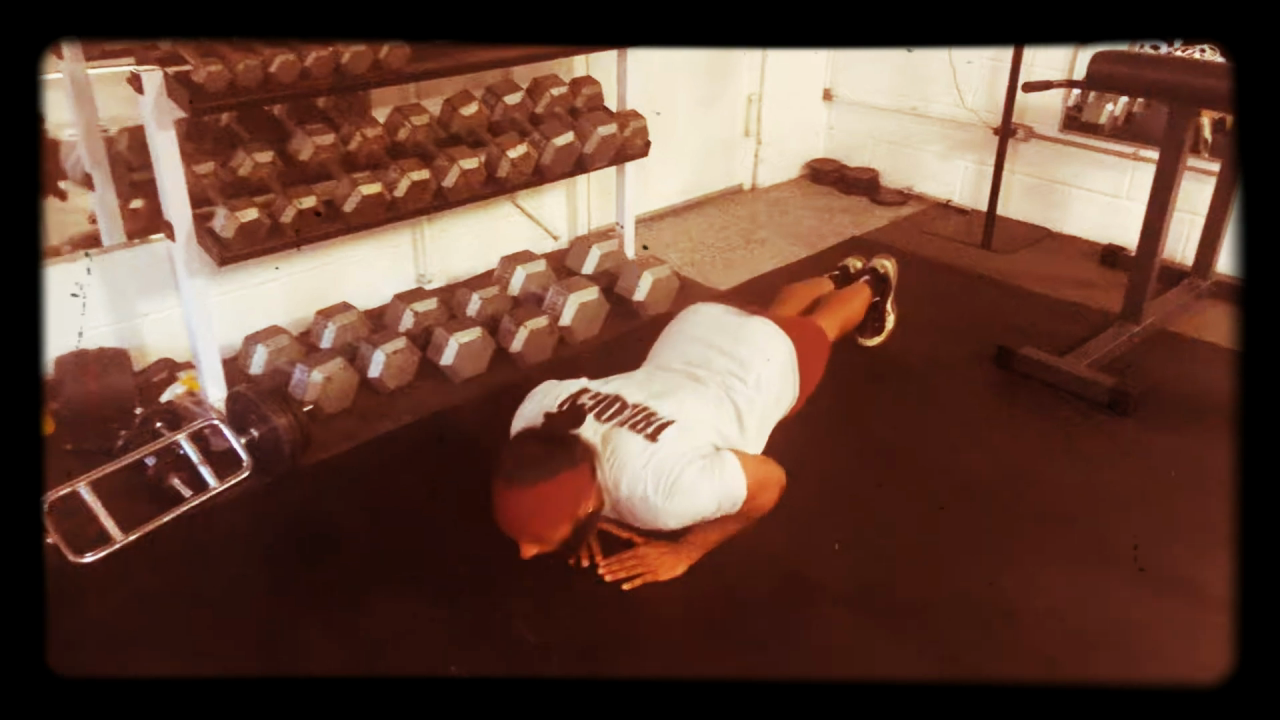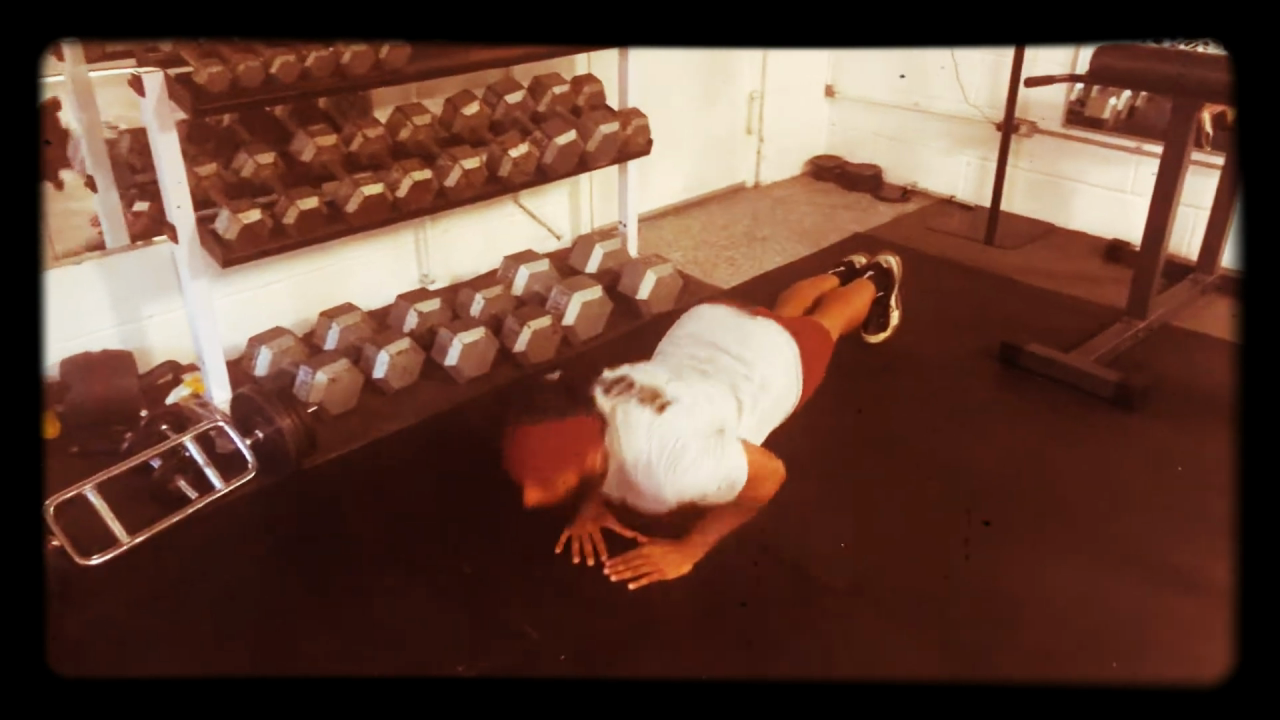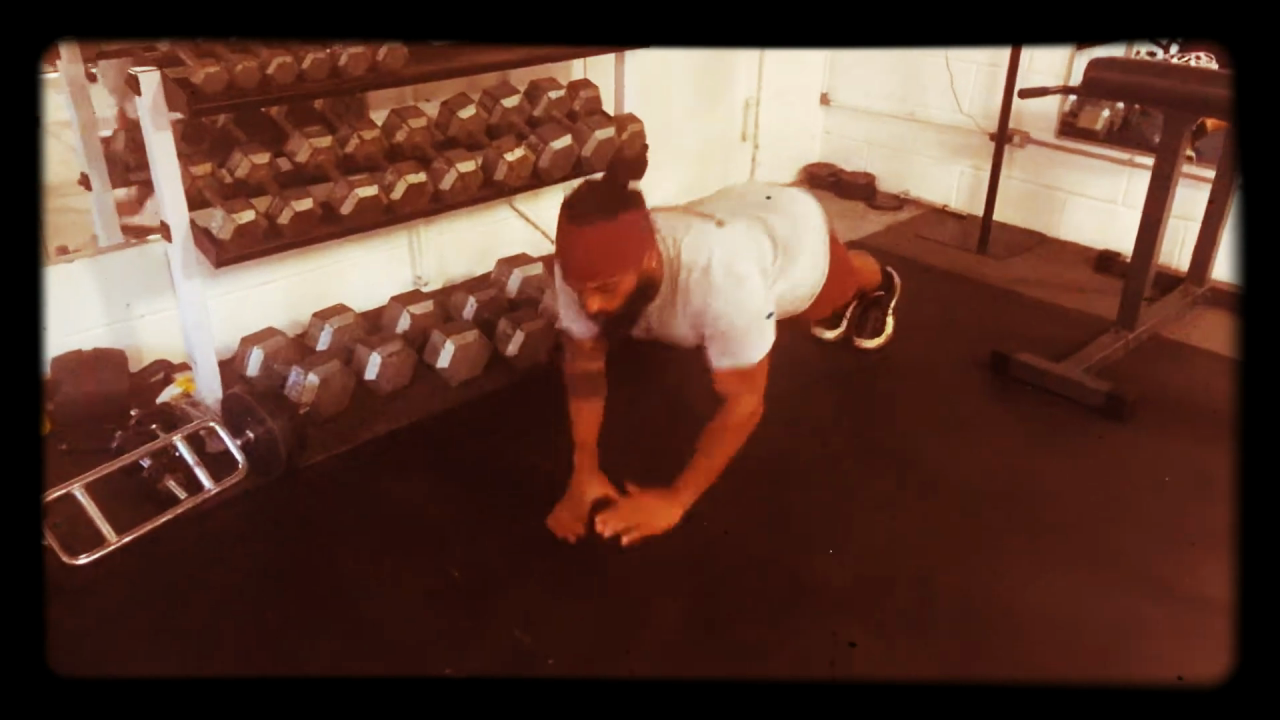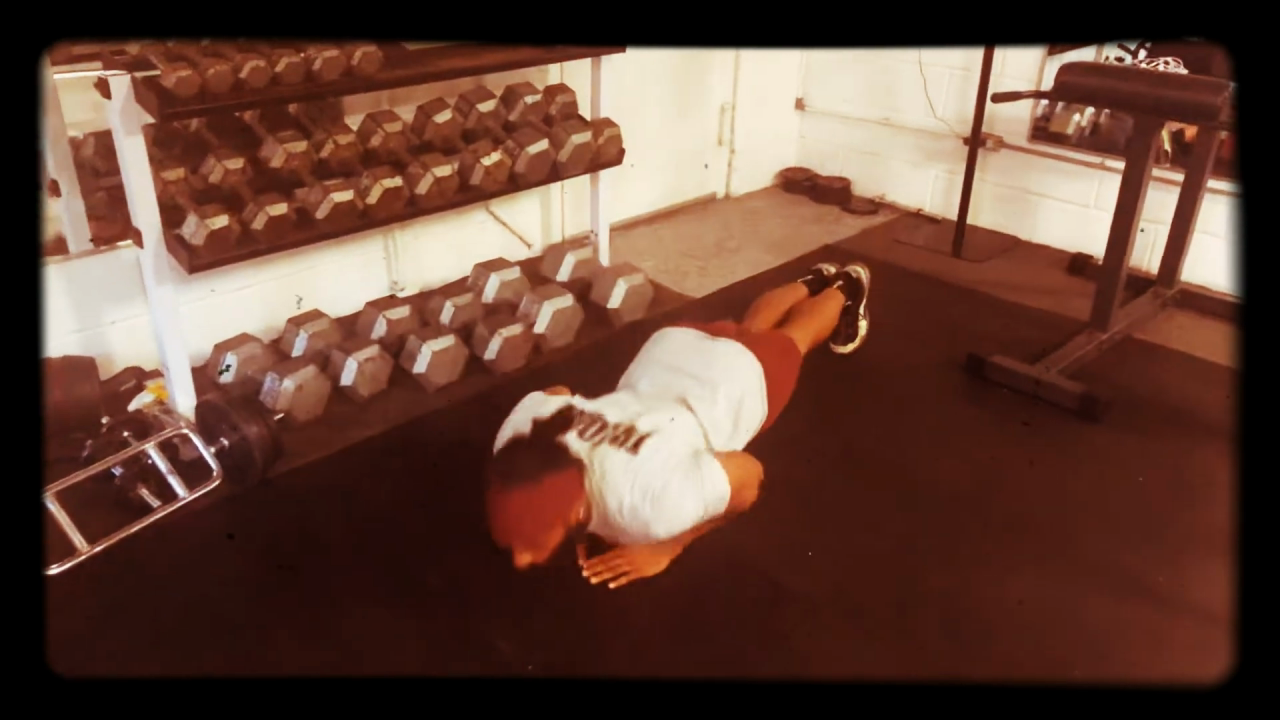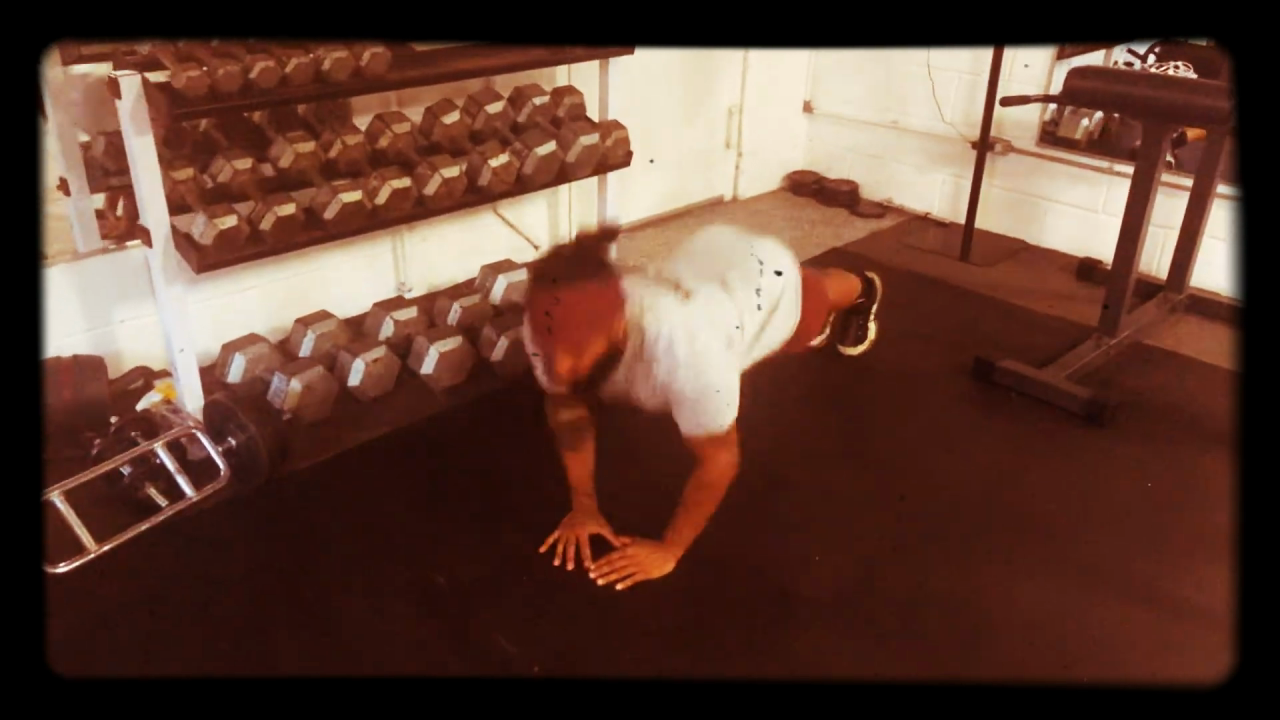
dt=0.5s
person 1, frame 1
left shoulder: (661, 489)
right shoulder: (537, 416)
left elbow: (769, 483)
left wrist: (683, 552)
right wrist: (580, 514)
left hip: (772, 359)
right hip: (696, 327)
left knee: (819, 325)
right knee: (783, 310)
left ankle: (873, 281)
right ankle: (840, 274)
person 1, frame 2
left shoulder: (666, 471)
left elbow: (770, 476)
left wrist: (688, 550)
right wrist: (590, 504)
left hip: (776, 353)
right hip: (703, 326)
left knee: (823, 324)
right knee: (788, 308)
left ankle: (878, 276)
right ankle: (845, 271)
person 1, frame 3
left shoulder: (721, 277)
right shoulder: (583, 263)
left elbow: (745, 401)
right elbow: (583, 357)
left wrist: (677, 499)
right wrist: (583, 470)
left hip: (798, 223)
right hip: (736, 211)
left knee: (843, 274)
left ankle: (882, 286)
right ankle: (841, 304)
person 1, frame 4
left shoulder: (648, 503)
right shoulder: (519, 437)
left elbow: (749, 476)
left wrist: (664, 550)
left hip: (741, 374)
right hip: (673, 348)
left knee: (789, 337)
right knee: (751, 327)
left ankle: (847, 287)
right ankle: (815, 280)
person 1, frame 5
left shoulder: (684, 349)
right shoulder: (553, 326)
left elbow: (720, 459)
right elbow: (568, 408)
left wrist: (669, 549)
right wrist: (582, 504)
left hip: (770, 280)
left knee: (817, 294)
left ankle: (862, 288)
